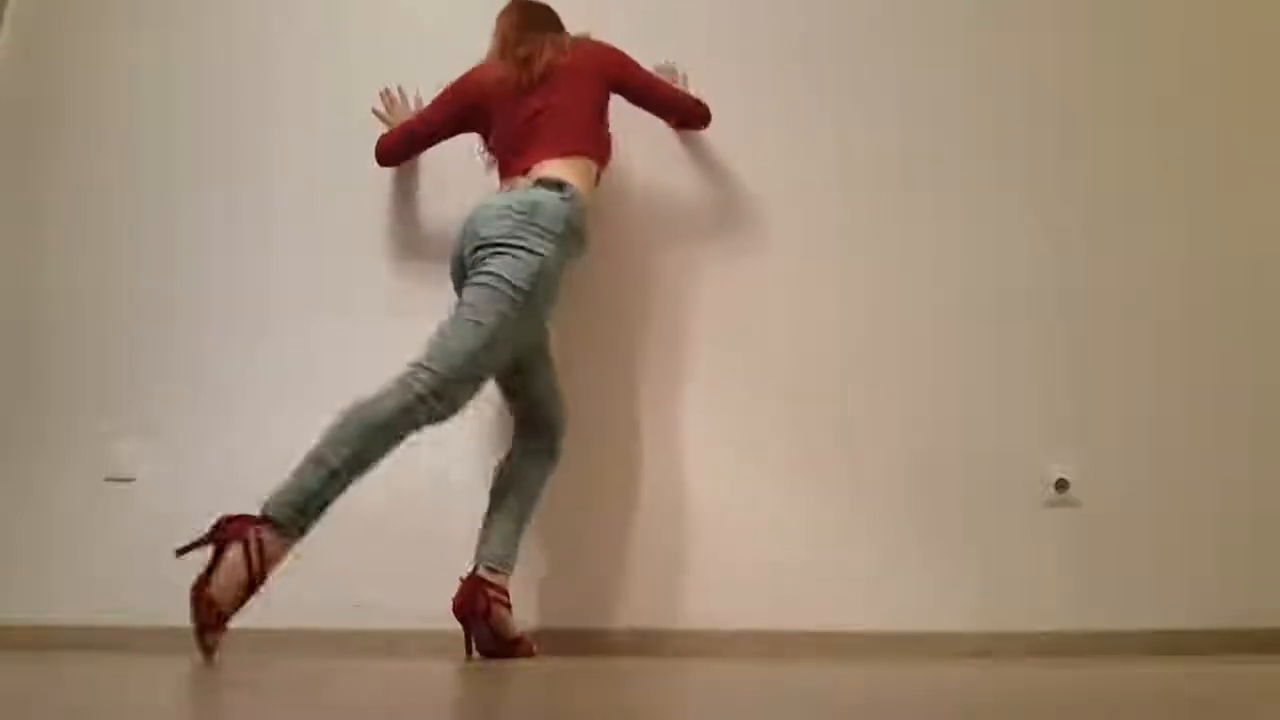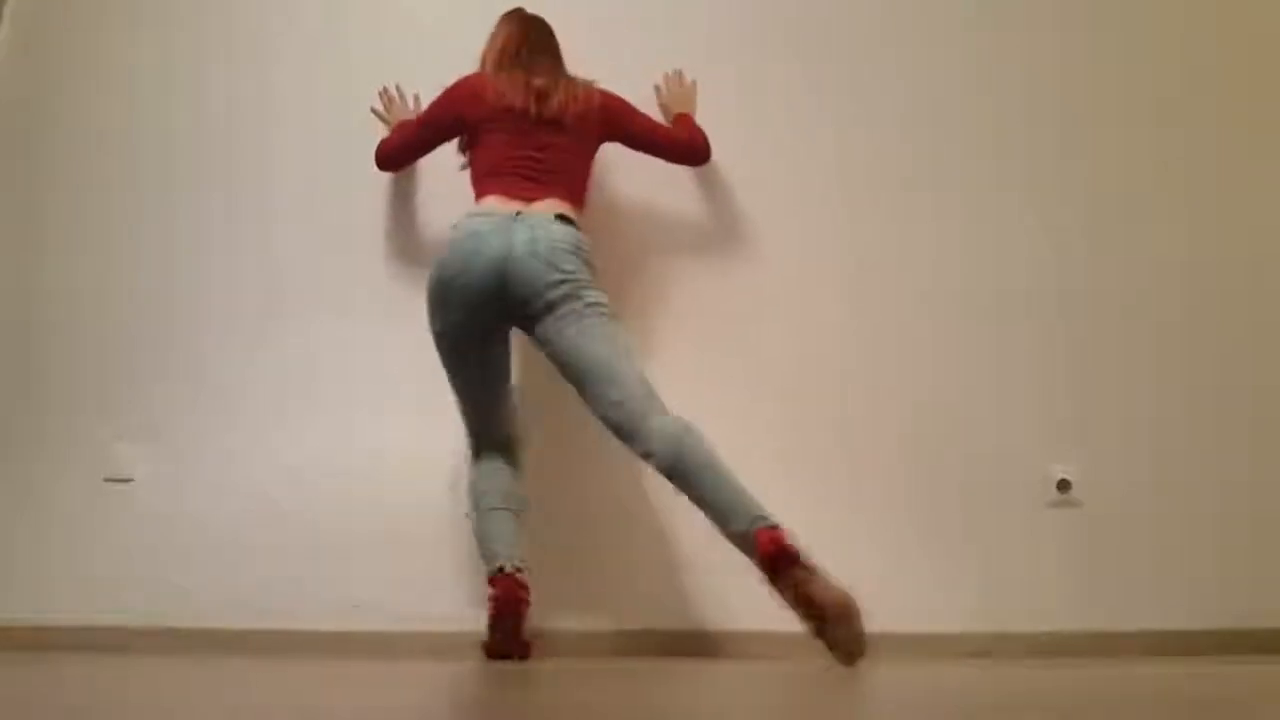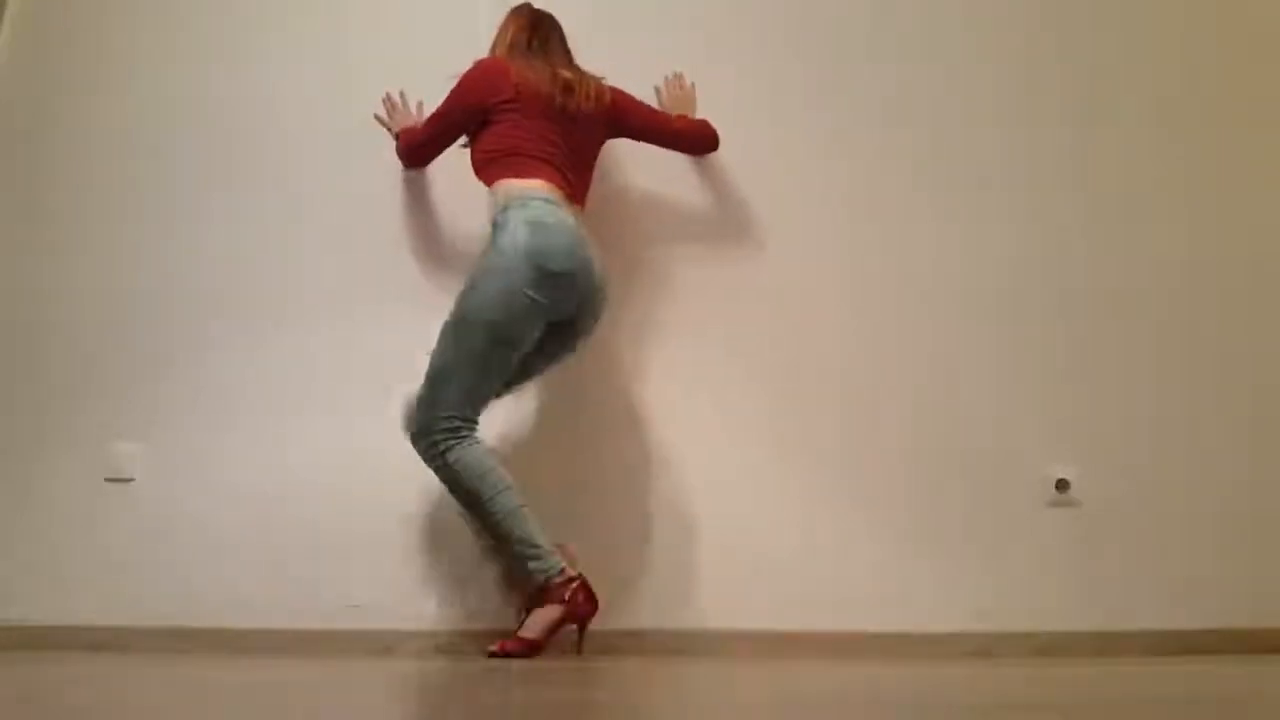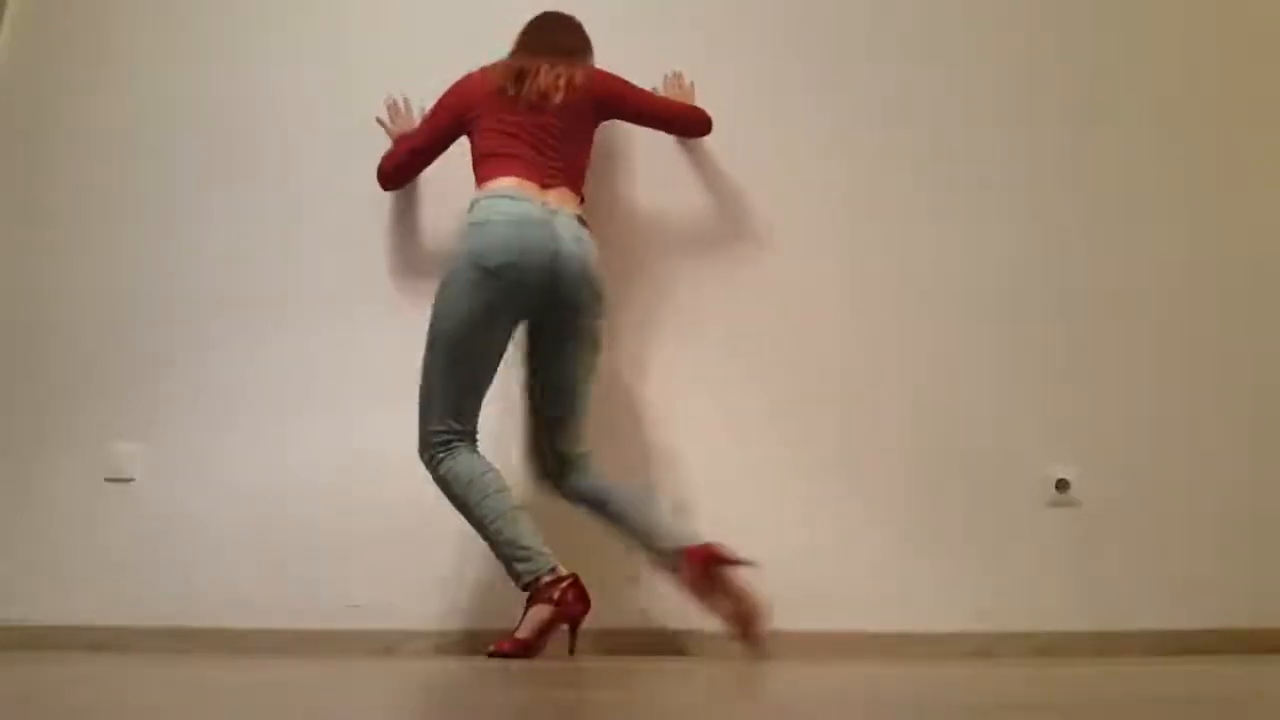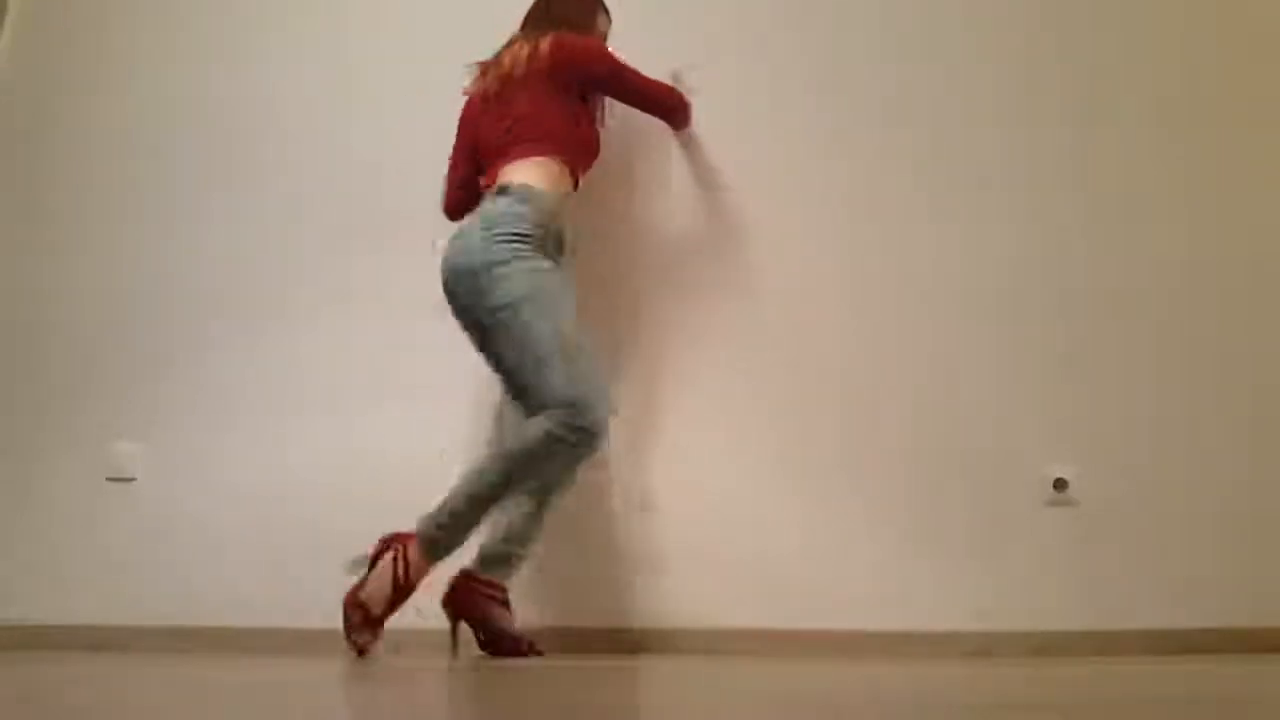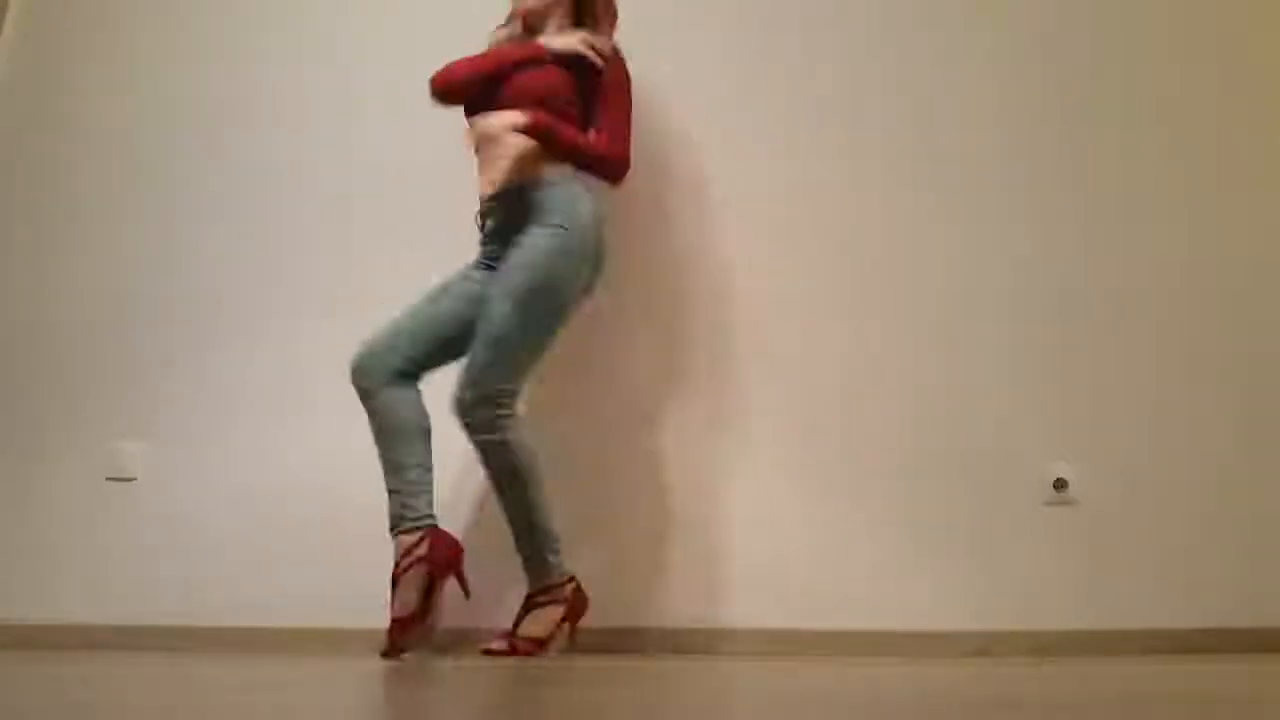
dt=0.5s
person 1, frame 1
left shoulder: (484, 80)
right shoulder: (591, 56)
left elbow: (390, 150)
right elbow: (693, 114)
left wrist: (407, 122)
right wrist: (671, 103)
left hip: (492, 222)
right hip: (537, 224)
left knee: (543, 427)
right knee: (431, 386)
left ankle: (487, 586)
right ankle: (265, 536)
person 1, frame 2
left shoulder: (473, 92)
right shoulder: (590, 102)
left elbow: (390, 156)
right elbow: (693, 149)
left wrist: (402, 123)
right wrist: (680, 111)
left hip: (467, 251)
right hip: (549, 251)
left knee: (490, 446)
right knee: (639, 416)
left ankle: (504, 578)
right ankle: (771, 547)
person 1, frame 3
left shoulder: (492, 75)
right shoulder: (597, 97)
left elbow: (415, 153)
right elbow: (703, 140)
left wrist: (405, 126)
right wrist: (681, 111)
left hip: (531, 242)
right hip: (578, 267)
left knee: (442, 429)
right knee: (438, 414)
left ankle: (558, 584)
right ankle: (544, 571)
person 1, frame 4
left shoulder: (476, 86)
right shoulder: (583, 84)
left elbow: (394, 172)
right elbow: (696, 122)
left wrist: (412, 133)
right wrist: (675, 100)
left hip: (496, 237)
right hip: (573, 253)
left knee: (446, 439)
right knee: (559, 460)
left ankle: (550, 582)
right ankle: (697, 560)
person 1, frame 5
left shoulder: (487, 86)
left elbow: (456, 202)
right elbow: (673, 107)
right wrist: (674, 99)
left hip: (476, 243)
right hip: (508, 241)
left knee: (562, 419)
right knee: (574, 415)
left ankle: (483, 579)
right ankle: (419, 549)
person 1, frame 6
left shoulder: (597, 61)
left elbow: (614, 160)
right elbow: (445, 86)
left wrist: (532, 123)
left hip: (557, 222)
right hip: (499, 244)
left knee: (483, 399)
right knee: (379, 366)
left ankle: (554, 584)
right ankle: (424, 542)
